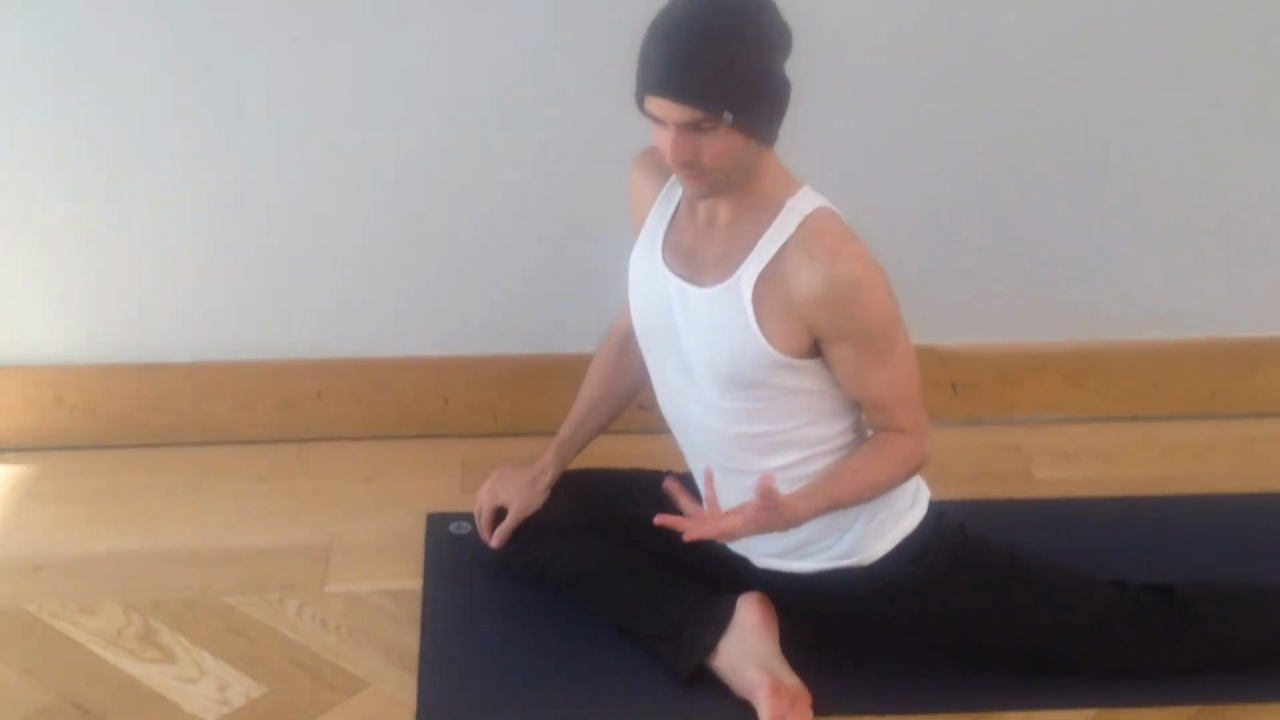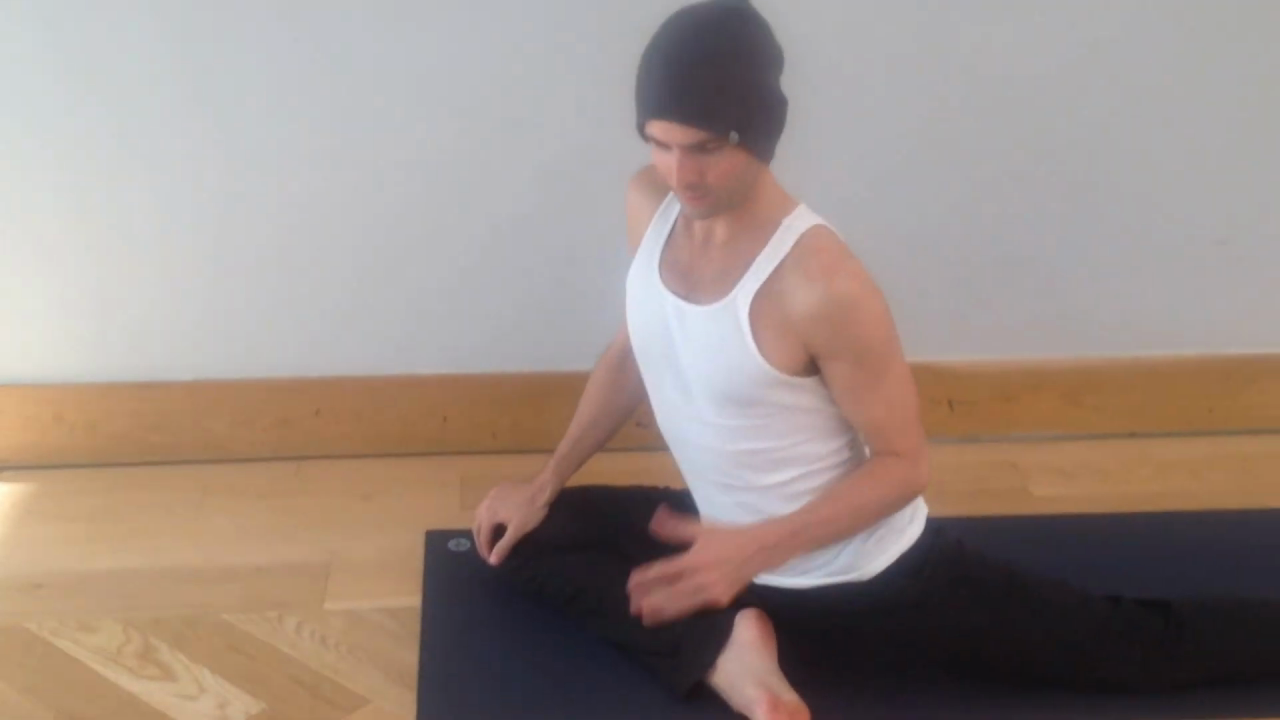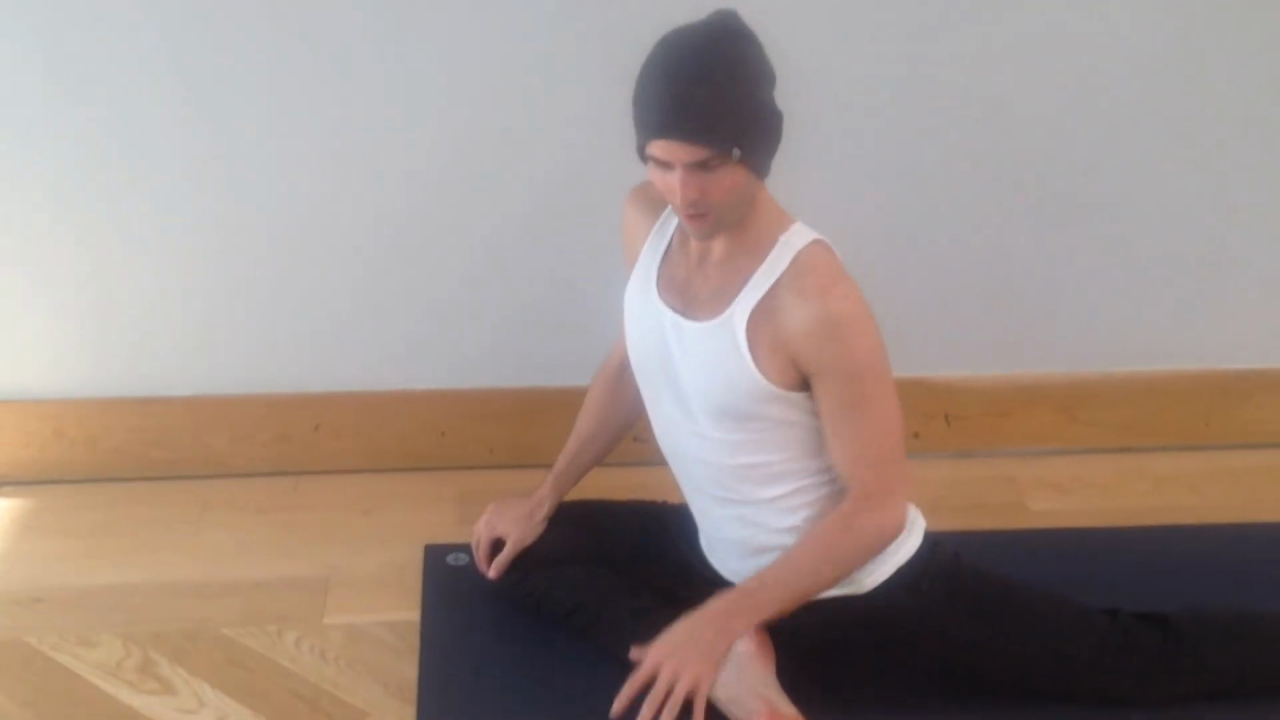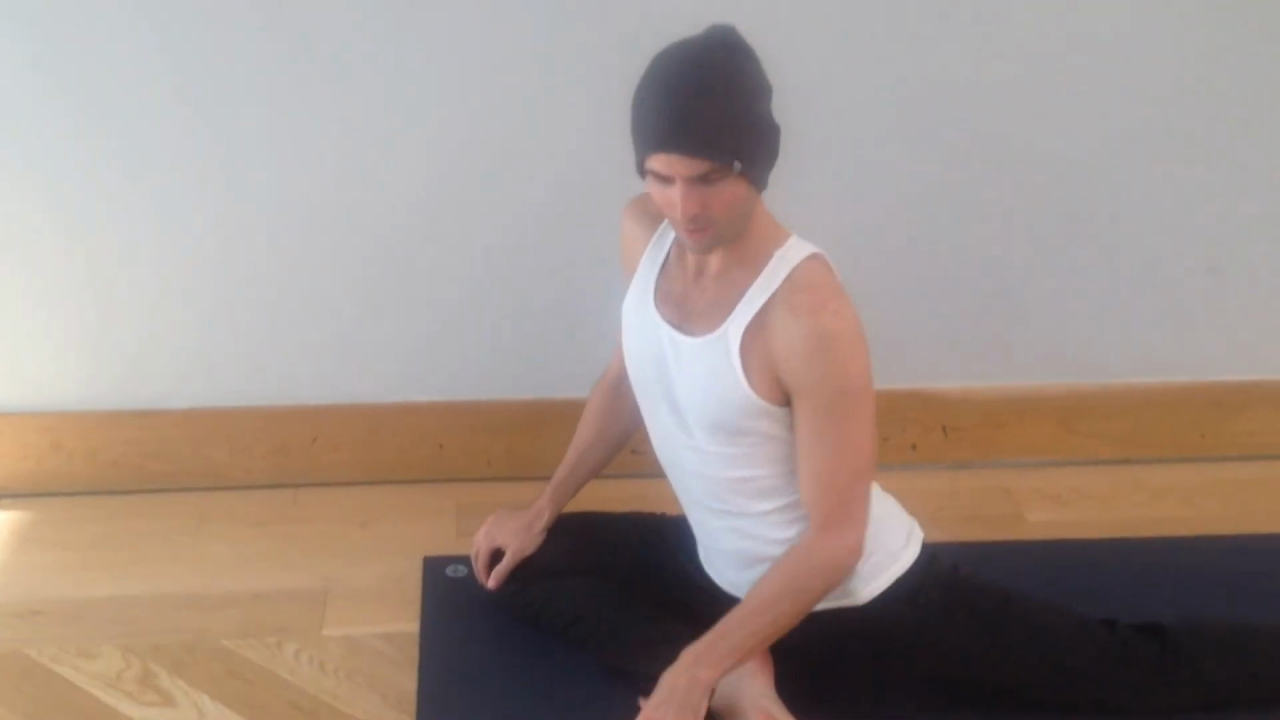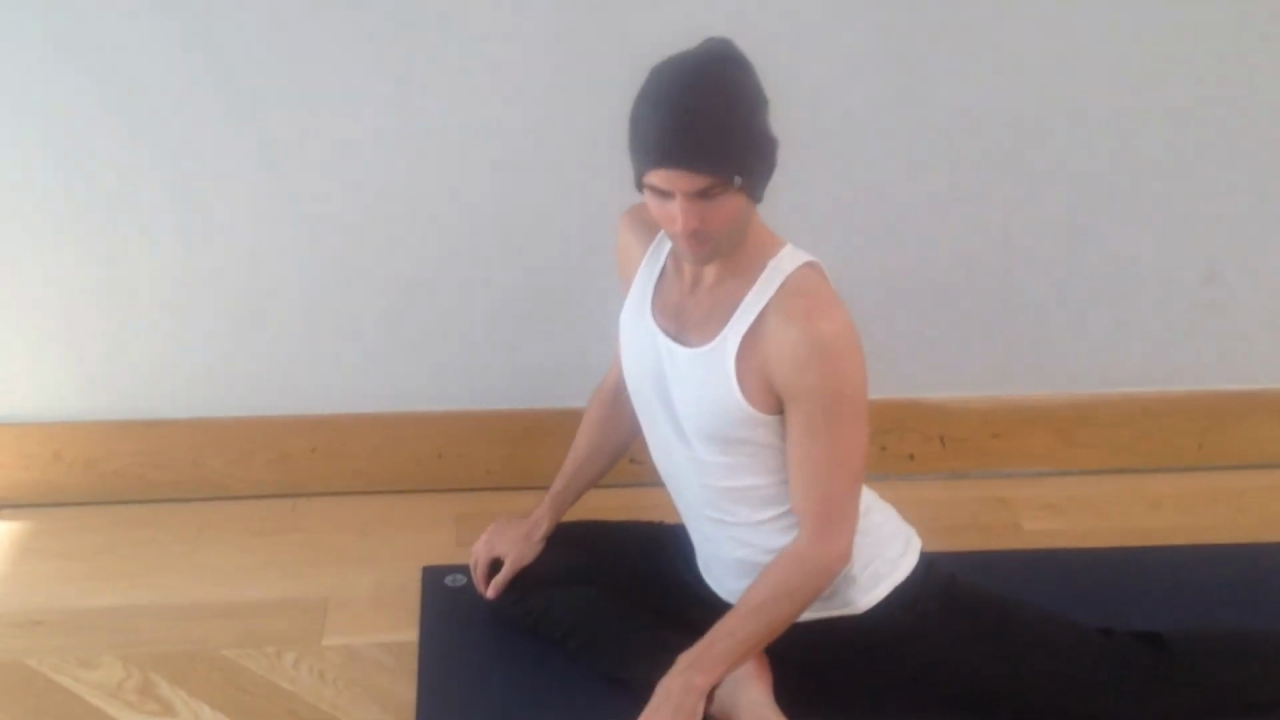
dt=0.1s
person 1, frame 1
left shoulder: (823, 265)
right shoulder: (651, 184)
left elbow: (906, 435)
right elbow: (639, 332)
left wrist: (776, 514)
right wrist: (549, 465)
left hip: (863, 559)
right hip: (729, 528)
left knee: (1130, 631)
right knee: (524, 527)
right ankle: (725, 633)
person 1, frame 2
left shoulder: (820, 282)
right shoulder: (647, 202)
left elbow: (902, 464)
right elbow: (635, 352)
left wrist: (755, 549)
right wrist: (546, 480)
left hip: (862, 574)
right hip: (727, 538)
left knee: (1128, 644)
right knee: (524, 539)
right ankle: (721, 651)
person 1, frame 3
left shoulder: (815, 301)
right shoulder: (644, 219)
left elbow: (877, 509)
right elbow: (633, 363)
left wrist: (723, 619)
right wrist: (545, 495)
left hip: (864, 587)
right hip: (724, 556)
right knee: (524, 553)
person 1, frame 4
left shoulder: (809, 316)
right shoulder: (642, 230)
left elbow: (833, 542)
right elbow: (631, 375)
right wrist: (544, 505)
left hip: (862, 598)
right hip: (724, 570)
right knee: (523, 565)
person 1, frame 5
left shoulder: (804, 323)
right shoulder: (639, 241)
left elbow: (824, 546)
right elbow: (627, 383)
right wrist: (543, 516)
left hip: (857, 604)
right hip: (724, 573)
right knee: (519, 575)
